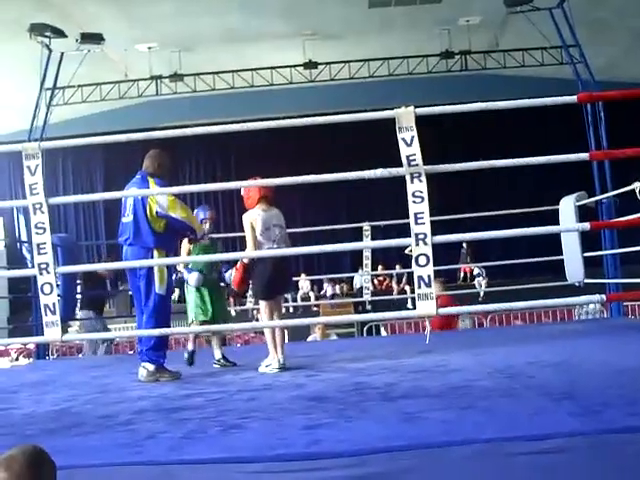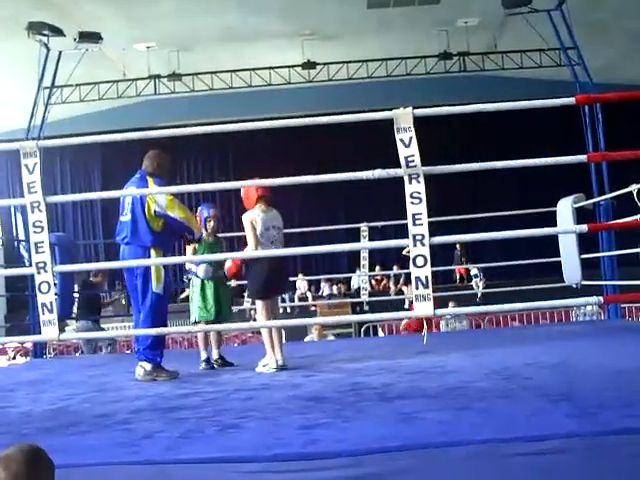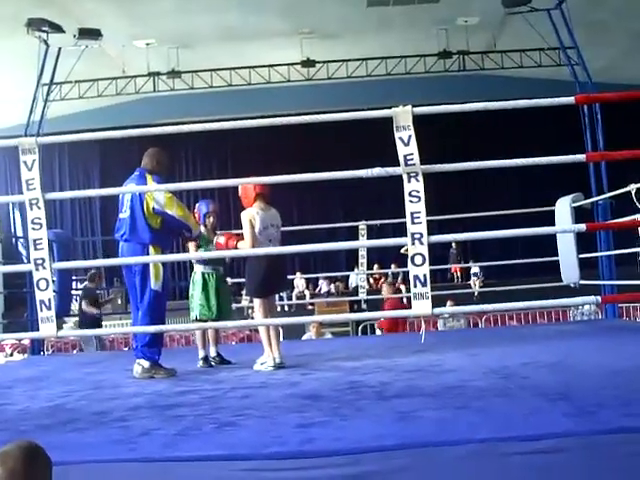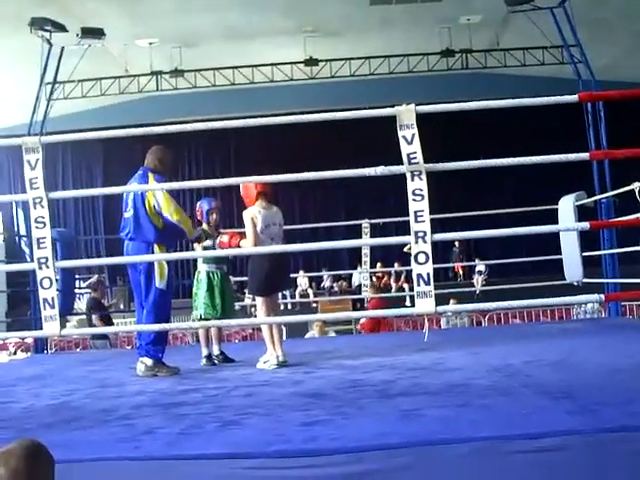
dt=0.3s
person 1, frame 1
left shoulder: (131, 187)
right shoulder: (153, 186)
right elbow: (178, 212)
left wrist: (180, 233)
right wrist: (197, 231)
left hip: (131, 252)
right hip: (150, 254)
left knee: (144, 310)
right knee: (156, 310)
left ankle: (146, 362)
right ankle: (152, 364)
person 1, frame 2
left shoulder: (130, 186)
right shoulder: (152, 186)
right elbow: (177, 212)
left wrist: (180, 234)
right wrist: (195, 232)
left hip: (128, 251)
right hip: (147, 253)
left knee: (141, 310)
right knee: (153, 310)
left ankle: (143, 361)
right ankle: (150, 364)
person 1, frame 3
left shoulder: (129, 183)
right shoulder: (151, 183)
right elbow: (175, 210)
left wrist: (179, 232)
right wrist: (194, 230)
left hip: (128, 248)
right hip: (145, 251)
left knee: (140, 307)
right knee: (151, 307)
left ankle: (141, 359)
right ankle: (147, 361)
person 1, frame 4
left shoulder: (134, 182)
right shoulder: (154, 181)
right elbow: (172, 214)
right wrist: (194, 234)
left hip: (133, 247)
right hip: (150, 249)
left knee: (145, 306)
right knee: (156, 306)
left ankle: (145, 357)
right ankle: (151, 360)
person 2, frame 1
left shoulder: (249, 216)
right shoulder: (278, 213)
left elbow: (252, 248)
right elbow: (287, 243)
left wrist: (241, 267)
left hip: (263, 264)
right hip: (281, 262)
left knee: (266, 312)
right knee: (277, 311)
left ankle: (273, 359)
right ankle: (280, 356)
person 2, frame 2
left shoulder: (249, 216)
right shoulder: (276, 214)
left elbow: (253, 247)
right elbow: (281, 243)
left hip: (260, 264)
right hip: (278, 263)
left knee: (263, 313)
right knee: (273, 311)
left ankle: (271, 358)
right ankle: (279, 356)
person 2, frame 3
left shoulder: (248, 214)
right shoulder: (274, 212)
left elbow: (249, 245)
right elbow: (277, 240)
left wrist: (231, 243)
left hip: (259, 262)
right hip: (276, 260)
left knee: (260, 310)
right knee: (270, 308)
left ankle: (269, 356)
right ankle: (276, 355)
person 2, frame 4
left shoulder: (250, 212)
right shoulder: (277, 211)
left elbow: (252, 244)
right elbow: (279, 238)
left hip: (261, 261)
right hip: (279, 259)
left knee: (263, 309)
right knee: (273, 307)
left ankle: (272, 354)
right ankle: (279, 352)
person 3, frame 1
left shoulder: (215, 243)
right shoulder: (189, 242)
right elbow: (181, 265)
right wrist: (187, 272)
left hip: (213, 283)
right hip: (196, 285)
left knee: (216, 320)
right knee: (200, 319)
left ankle: (219, 356)
right ankle: (191, 348)
person 3, frame 2
left shoulder: (220, 241)
right shoulder: (194, 241)
left elbow: (223, 263)
right elbow: (187, 264)
right wrist: (196, 268)
left hip: (218, 282)
right hip: (201, 283)
left knee: (217, 320)
right knee: (203, 320)
left ankle: (216, 356)
right ankle: (204, 358)
person 3, frame 3
right shoulder: (195, 236)
left elbow: (225, 258)
right elbow: (194, 257)
right wrist: (208, 251)
left hip: (218, 278)
right hip: (202, 279)
left knee: (215, 317)
right knee: (202, 318)
left ankle: (214, 354)
right ankle: (202, 356)
person 3, frame 4
left shoulder: (220, 235)
right shoulder: (199, 233)
right elbow: (200, 249)
left wrist: (232, 244)
right wrist: (215, 242)
left hip: (221, 276)
right hip: (205, 277)
left knee: (218, 316)
right knee: (205, 316)
left ankle: (217, 352)
right ankle: (205, 354)
